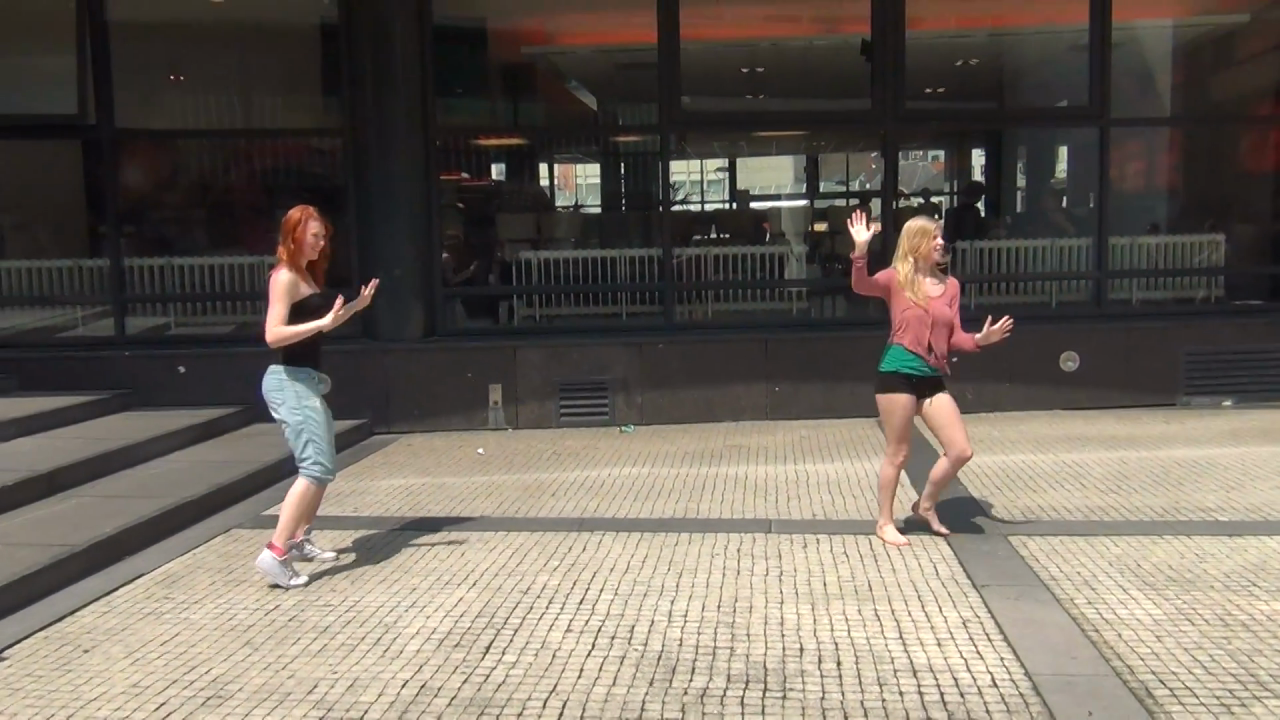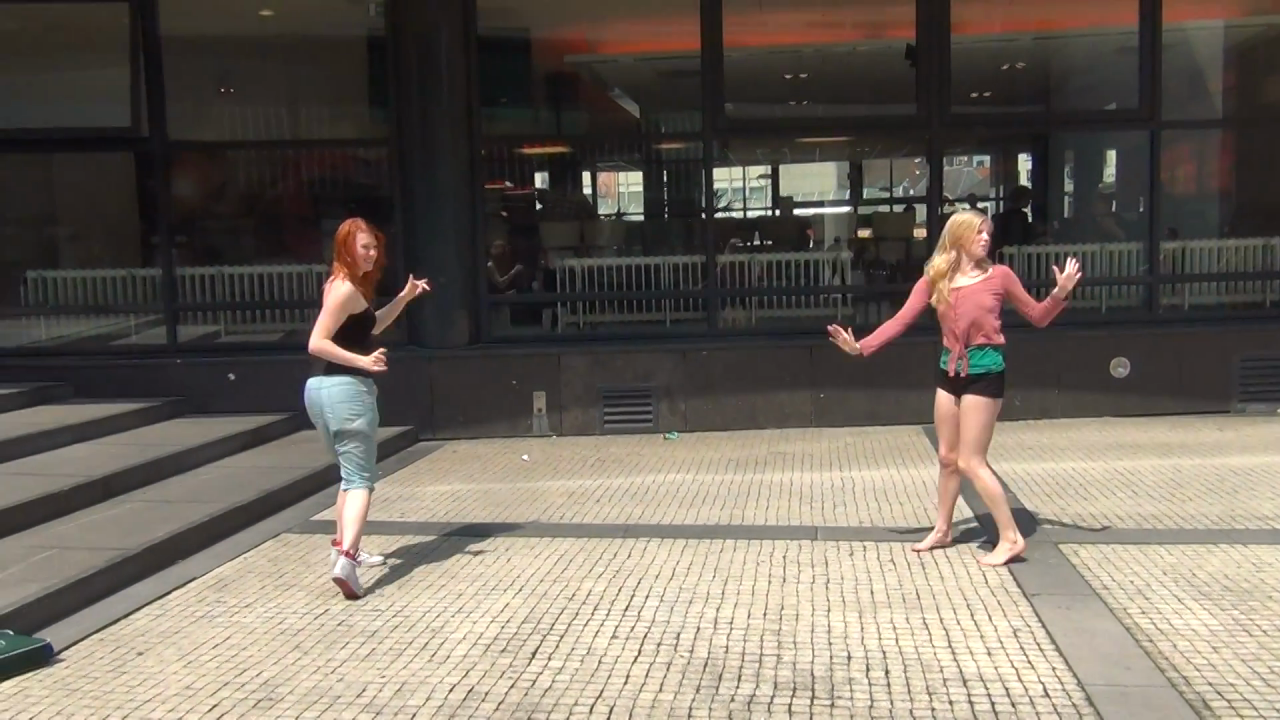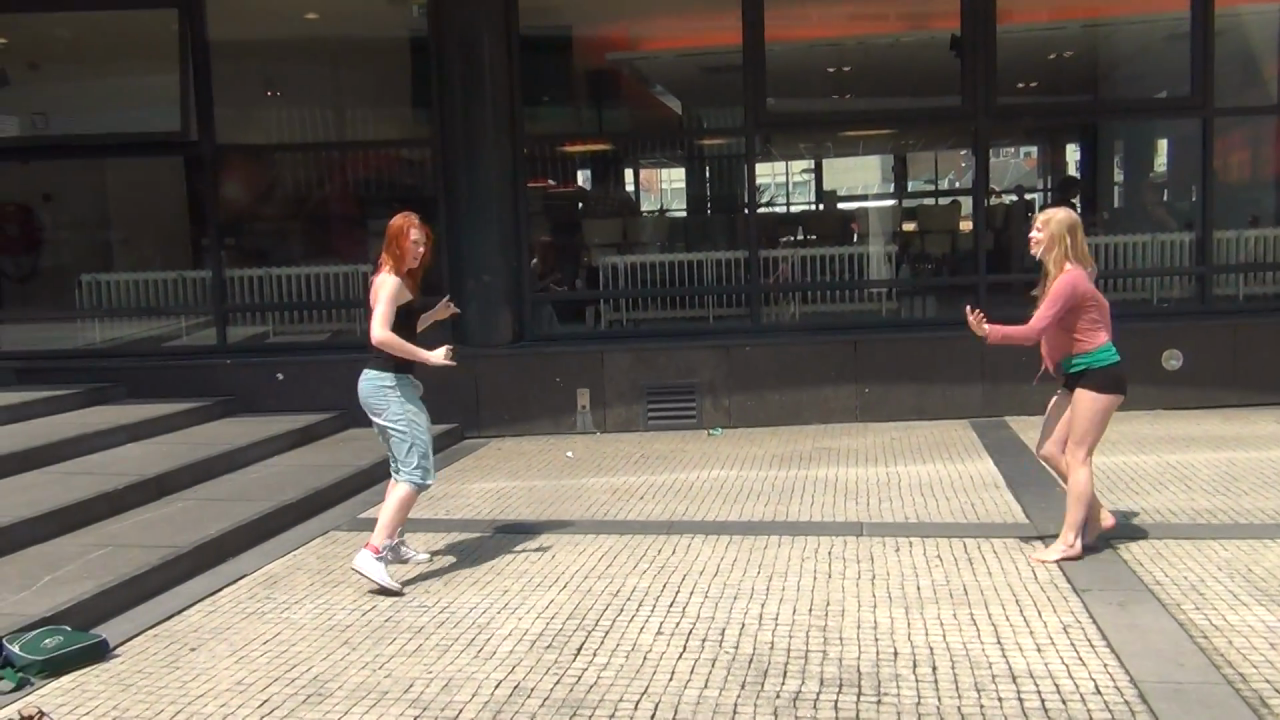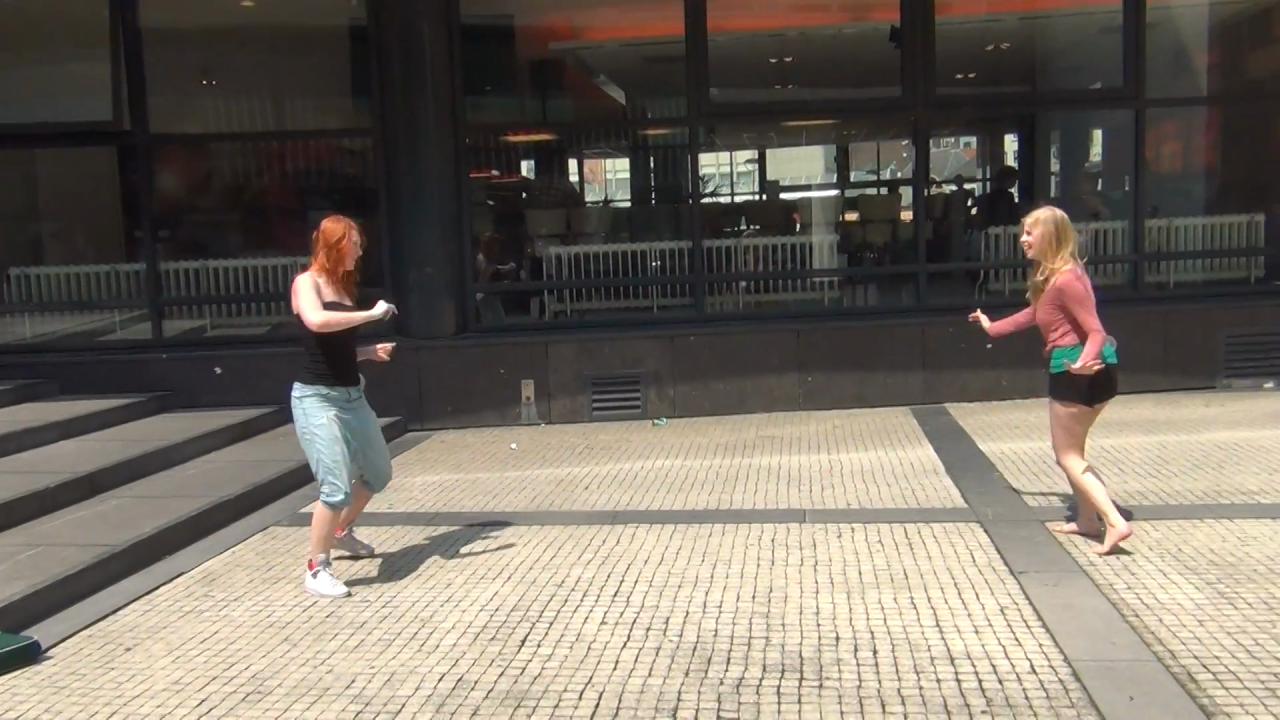
dt=0.5s
person 1, frame 1
left shoulder: (308, 274)
right shoulder: (285, 277)
left elbow: (326, 320)
right elbow: (273, 336)
left wrist: (358, 304)
right wrist: (322, 323)
left hip: (303, 382)
right hip: (290, 382)
left knee: (321, 468)
right knee: (315, 467)
left ankle: (299, 540)
right ankle: (275, 553)
person 1, frame 2
left shoulder: (345, 285)
right shoulder: (344, 288)
left elbow: (367, 328)
right elbow: (316, 343)
left wrist: (403, 298)
right wrist: (363, 362)
left hip: (318, 389)
right hip: (345, 390)
left knee: (352, 475)
right knee: (359, 478)
left ankle: (344, 547)
right ankle: (345, 559)
person 1, frame 3
left shoulder: (400, 281)
right shoulder: (392, 282)
right elbow: (380, 336)
left wrist: (433, 315)
right wrist: (429, 356)
left hip: (390, 384)
right hip: (388, 386)
left knee: (409, 469)
right knee: (417, 471)
left ankle: (391, 543)
right ankle: (373, 553)
person 1, frame 4
left shoulder: (344, 287)
right shoulder: (307, 283)
right elbow: (317, 322)
left wrist: (369, 351)
right wrist: (372, 314)
left hip: (352, 396)
right hip: (316, 399)
left knee: (377, 475)
right knee: (335, 489)
left ankle: (341, 531)
right ankle: (317, 568)
person 2, frame 1
left shoulder: (950, 286)
right shoulder: (895, 278)
left elbow: (956, 338)
right elbow: (860, 286)
left wrist: (982, 338)
right wrist: (861, 252)
left hip: (931, 378)
right hip: (897, 372)
left knee: (961, 451)
right knee: (897, 455)
left ankle: (926, 506)
right ankle: (885, 522)
person 2, frame 2
left shoulder: (999, 276)
right shoulder: (933, 280)
left elbow: (1038, 316)
right elbow: (901, 321)
left wrist: (1060, 293)
right wrist: (861, 346)
left hip: (984, 373)
right hip: (951, 374)
left knee: (969, 461)
right knee: (948, 458)
left ankle: (1011, 539)
right ankle: (942, 531)
person 2, frame 3
left shoulder: (1068, 280)
right shoulder: (1069, 276)
left elbow: (1033, 332)
right elbow: (1102, 310)
left wrist: (987, 331)
left hip: (1100, 374)
right hip: (1078, 374)
left knee: (1076, 456)
right knee: (1050, 451)
left ankle: (1069, 541)
right ankle: (1097, 516)
person 2, frame 4
left shoulder: (1065, 280)
right shoulder: (1050, 275)
left elbow: (1095, 331)
right elbow: (1035, 315)
left wrist: (1087, 358)
right wrist: (994, 327)
left hip: (1077, 375)
right hip: (1101, 370)
left knee: (1065, 455)
right knee: (1072, 450)
left ankle: (1114, 523)
right ankle: (1090, 518)
